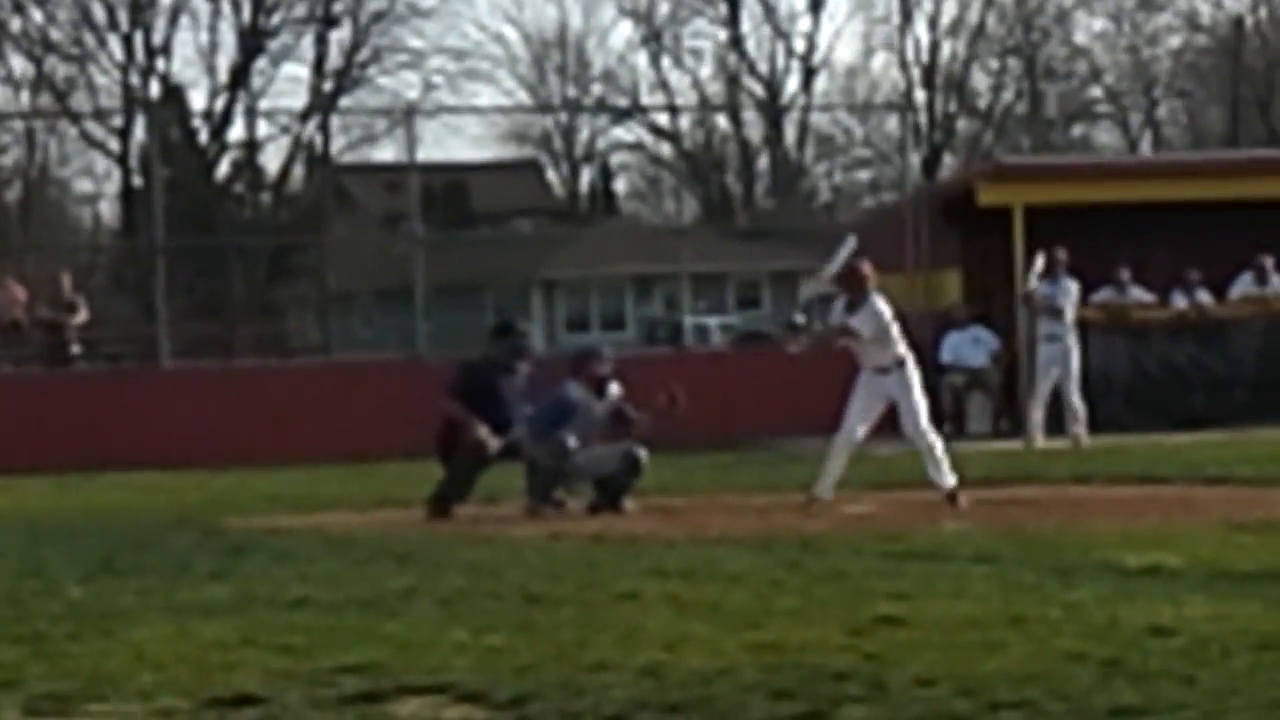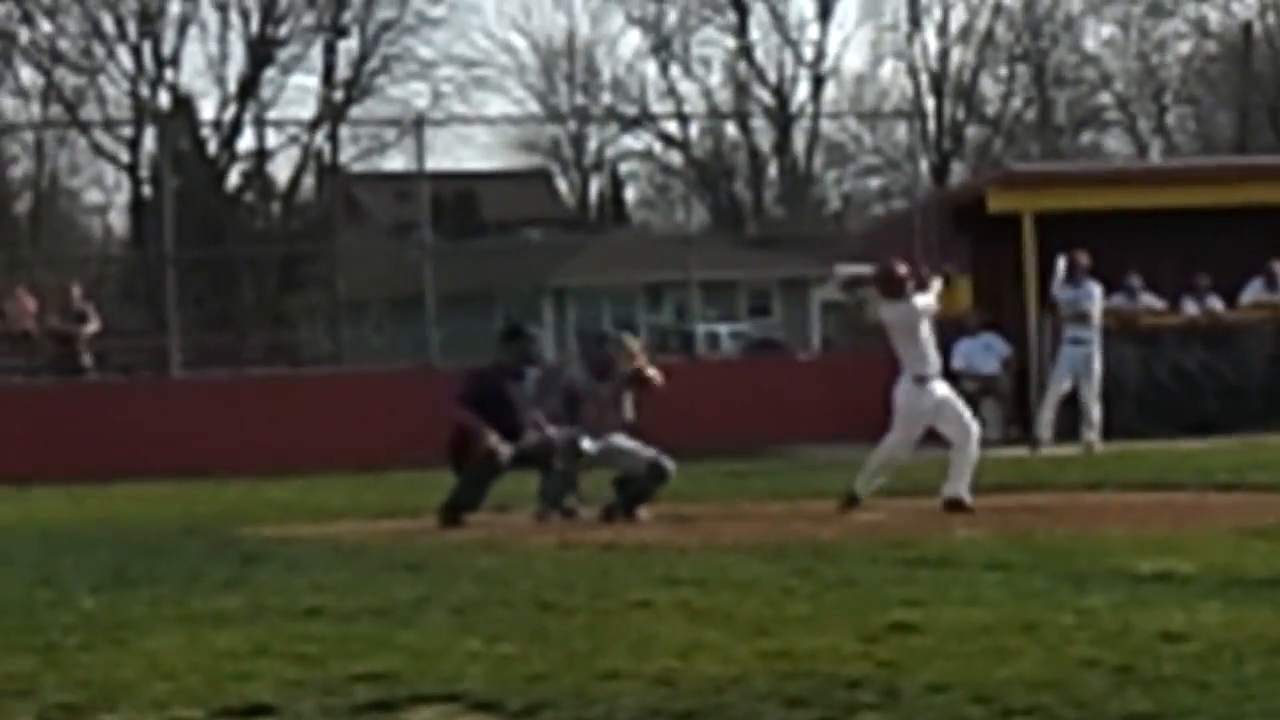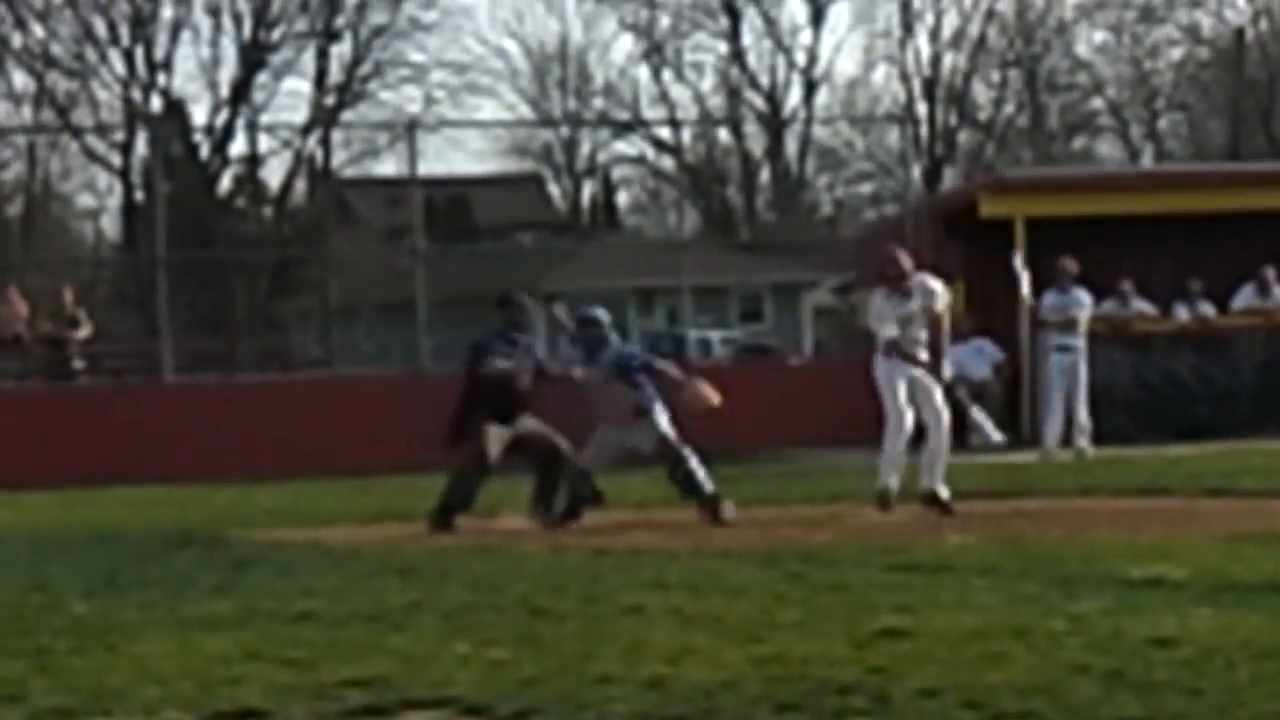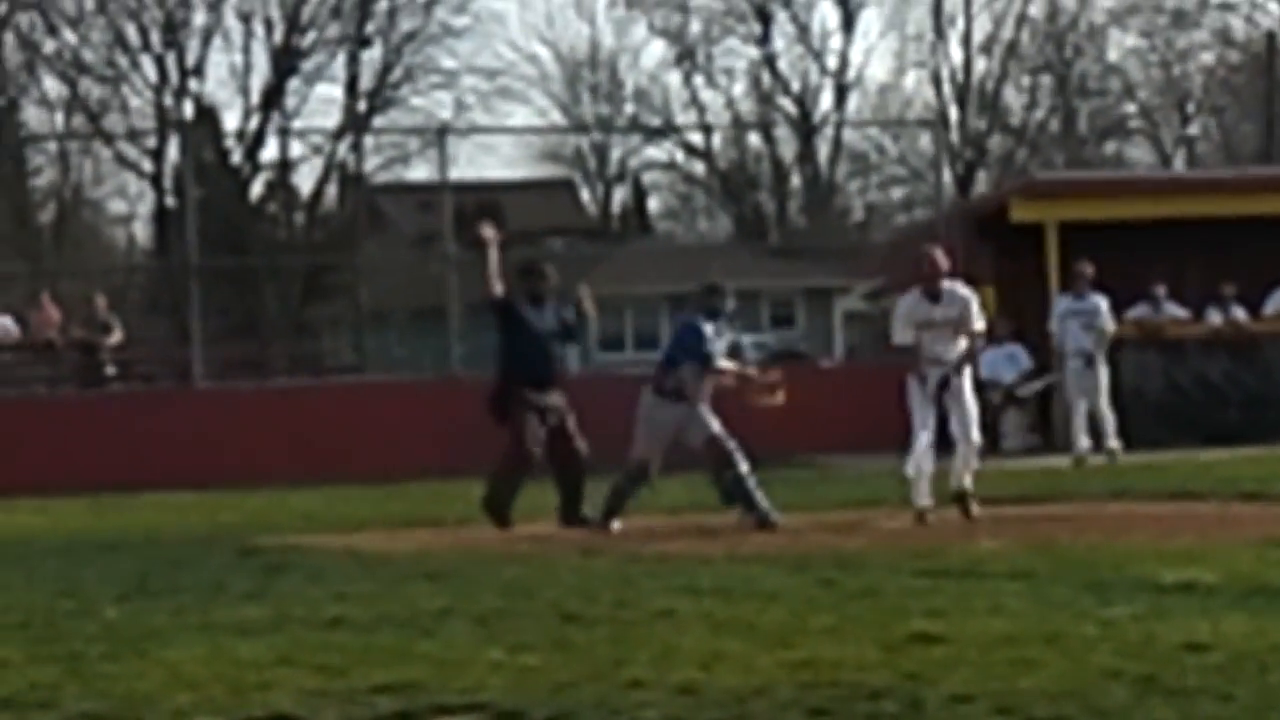
dt=0.4s
person 1, frame 1
left shoulder: (876, 307)
right shoulder: (842, 306)
left elbow: (844, 333)
right elbow: (834, 337)
left hip: (900, 372)
right hip: (872, 376)
left knee: (918, 429)
right knee: (848, 436)
left ankle: (948, 486)
right ankle: (821, 491)
person 1, frame 2
left shoulder: (892, 307)
right shoulder: (911, 305)
right elbow: (932, 294)
right wrist: (936, 281)
left hip: (933, 385)
right hip: (918, 390)
left knee: (968, 434)
right knee: (898, 444)
left ankle: (955, 495)
right ankle: (860, 491)
person 1, frame 3
left shoulder: (924, 284)
right shoulder: (879, 302)
left elbow: (940, 314)
right elbow: (894, 345)
left wrist: (938, 355)
right wrist: (931, 367)
left hip: (923, 361)
right hip: (891, 363)
left knee: (940, 420)
right knee: (900, 422)
left ankle: (932, 489)
right ankle: (886, 487)
person 1, frame 4
left shoulder: (964, 296)
right shoulder: (907, 304)
left elbow: (976, 340)
right elbow: (906, 349)
left wrist: (952, 373)
right wrist: (924, 383)
left hip: (957, 370)
right hip: (922, 373)
left knee: (969, 434)
right knee: (923, 433)
left ankle: (961, 487)
right ankle: (921, 504)
person 2, frame 1
left shoulder: (520, 370)
right shoulder: (473, 370)
left elbow: (521, 406)
right elbow: (452, 406)
right wrist: (476, 426)
right hip: (469, 436)
right knee: (480, 446)
right ankle: (440, 502)
person 2, frame 2
left shoulder: (527, 375)
right shoulder: (485, 377)
right elbow: (462, 412)
left wrist: (545, 427)
right wrist: (486, 433)
right hip: (480, 442)
left knee: (558, 446)
right knee: (494, 454)
right ankle: (452, 510)
person 2, frame 3
left shoulder: (526, 344)
right shoulder: (488, 344)
left elbow: (544, 373)
right elbow: (488, 370)
right wrist: (517, 368)
left hip: (518, 418)
right hip: (484, 419)
left knee: (559, 450)
right knee: (482, 455)
left ankle: (544, 509)
right ankle: (444, 513)
person 2, frame 4
left shoulder: (553, 311)
right shoulder: (513, 308)
left elbow: (575, 332)
right elbow: (494, 286)
left wrist: (585, 304)
right wrist: (492, 245)
left hip: (553, 396)
right hip: (521, 396)
left knee: (574, 453)
right knee: (526, 449)
left ankle: (571, 512)
right ankle: (497, 503)
person 3, frame 1
left shoulder: (612, 392)
right shoulder: (569, 397)
left elbow: (629, 426)
left hip: (585, 460)
right hip: (555, 463)
left knee: (636, 456)
left ankle: (608, 498)
right ankle: (540, 497)
person 3, frame 2
left shoulder: (623, 371)
right shoulder: (577, 377)
left elbow: (654, 381)
left wrist: (641, 367)
left hip: (615, 439)
right hip: (585, 438)
left knee: (662, 468)
left ankle: (624, 505)
right ankle: (551, 504)
person 3, frame 3
left shoulder: (620, 355)
right shoulder: (585, 359)
left elbow: (655, 365)
left wrist: (687, 381)
left hip: (644, 419)
right hip: (611, 426)
left knee: (674, 453)
right knee: (581, 470)
left ankle: (711, 503)
right ankle: (570, 513)
person 3, frame 4
left shoulder: (719, 333)
right shoulder: (693, 327)
right elbow: (707, 362)
right wrist: (741, 370)
left hip: (694, 406)
right hip: (661, 404)
left knee: (726, 452)
right knee: (641, 466)
left ankle: (758, 510)
right ankle: (610, 515)
person 4, frame 1
left shoulder: (1071, 286)
right shoulder: (1040, 286)
left elbow: (1061, 312)
right elbow: (1036, 312)
left wrist: (1040, 307)
left hip: (1066, 342)
right hip: (1045, 343)
left knee: (1071, 390)
right knee: (1040, 390)
left ankle: (1078, 431)
right ankle: (1034, 434)
person 4, frame 2
left shoulder: (1094, 289)
right shoulder: (1063, 290)
left elbow: (1088, 316)
right elbow: (1061, 314)
left wrist: (1066, 315)
left hip: (1089, 347)
right hip: (1068, 346)
left knee: (1090, 395)
right knee: (1054, 389)
left ankle: (1091, 438)
right ankle: (1042, 433)
person 4, frame 3
left shoulder: (1082, 297)
right shoulder: (1048, 297)
left elbow: (1074, 324)
right elbow: (1043, 324)
left wrist: (1050, 324)
left hip: (1075, 354)
right hip: (1054, 354)
left knee: (1078, 401)
right knee: (1053, 401)
left ankle: (1082, 444)
right ankle: (1049, 445)
person 4, frame 4
left shoulder: (1099, 302)
right shoulder: (1061, 302)
left elbow: (1108, 331)
right elbow: (1055, 332)
left wrist: (1094, 353)
right wrist: (1061, 354)
left hip: (1094, 359)
right hip: (1072, 360)
left knee: (1101, 404)
right knee: (1076, 405)
left ankle: (1111, 444)
right ankle: (1081, 448)
